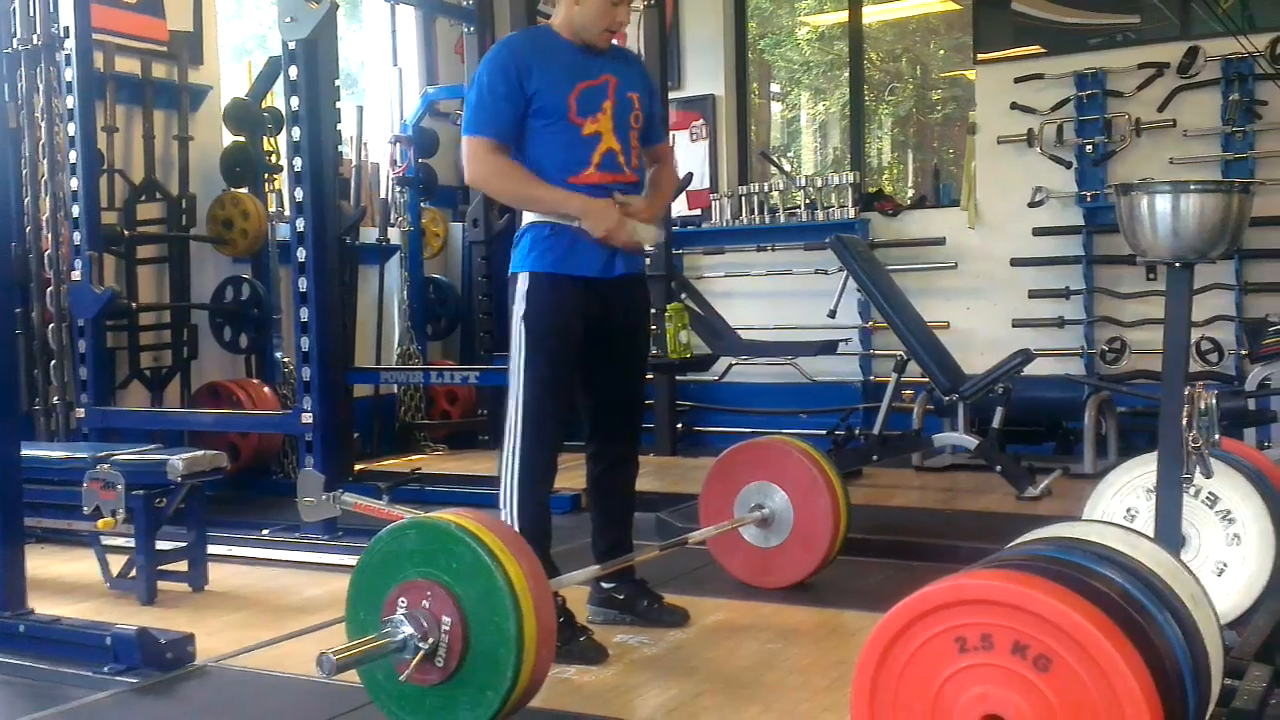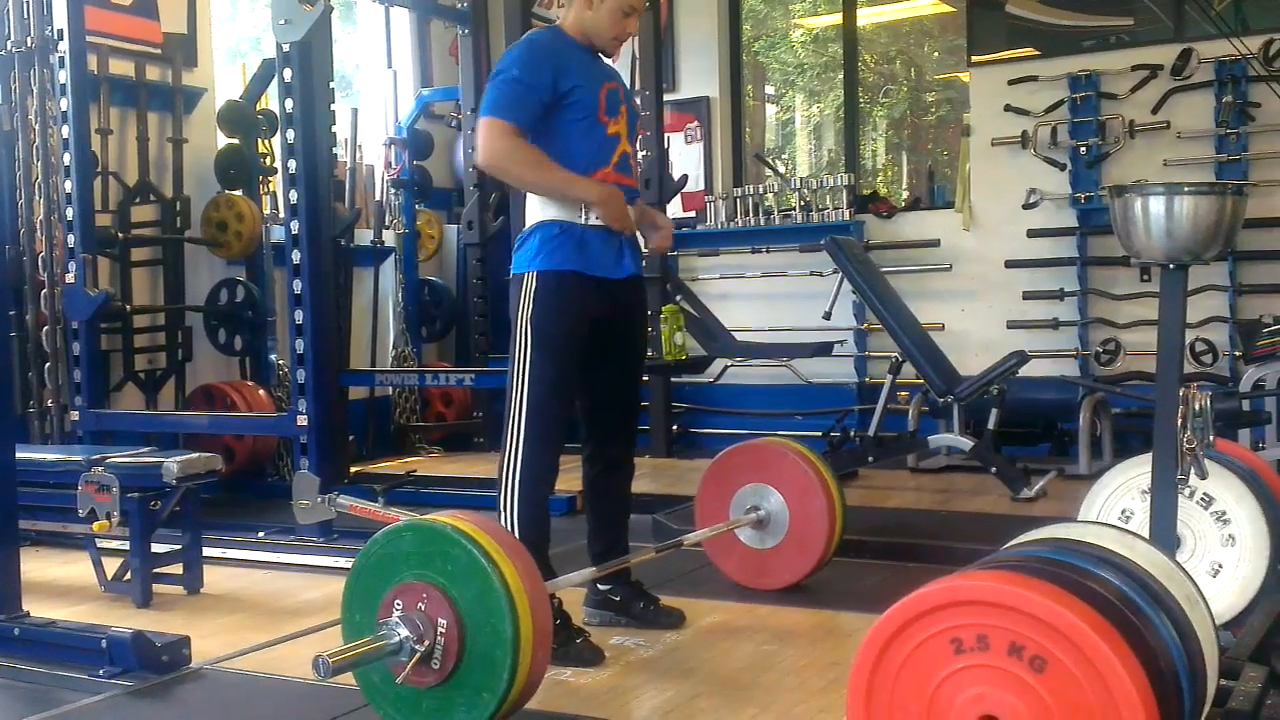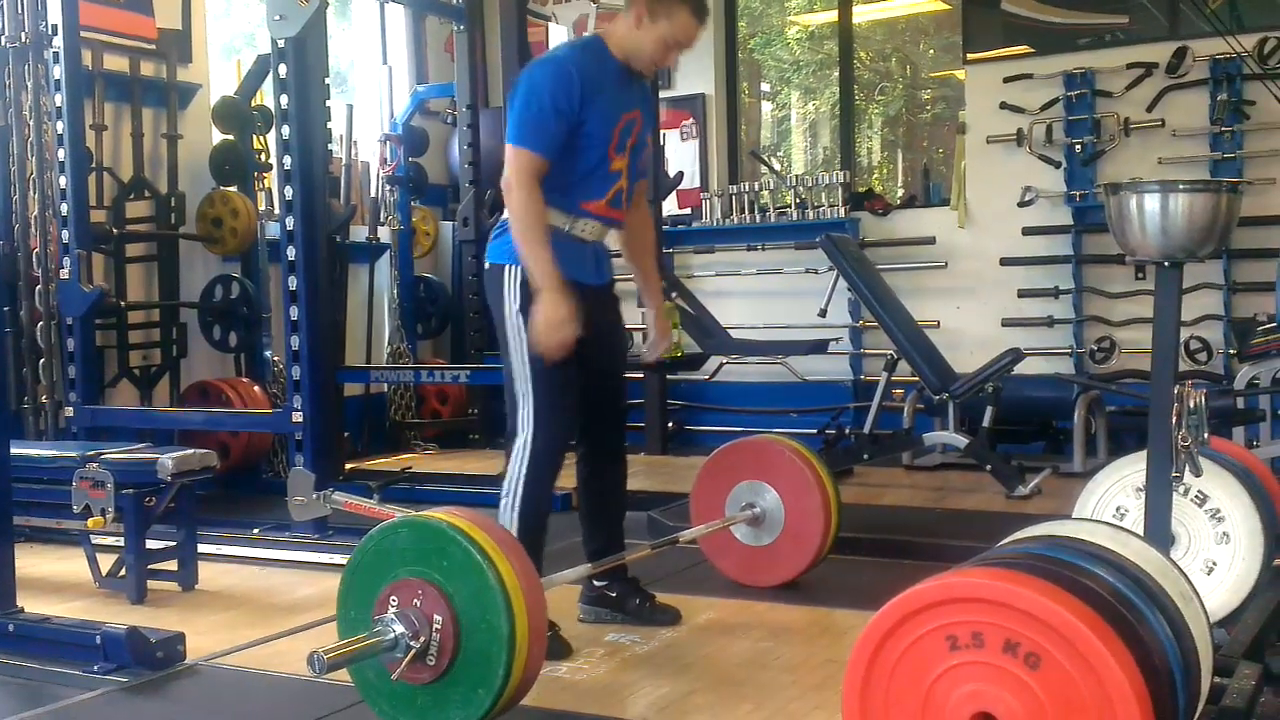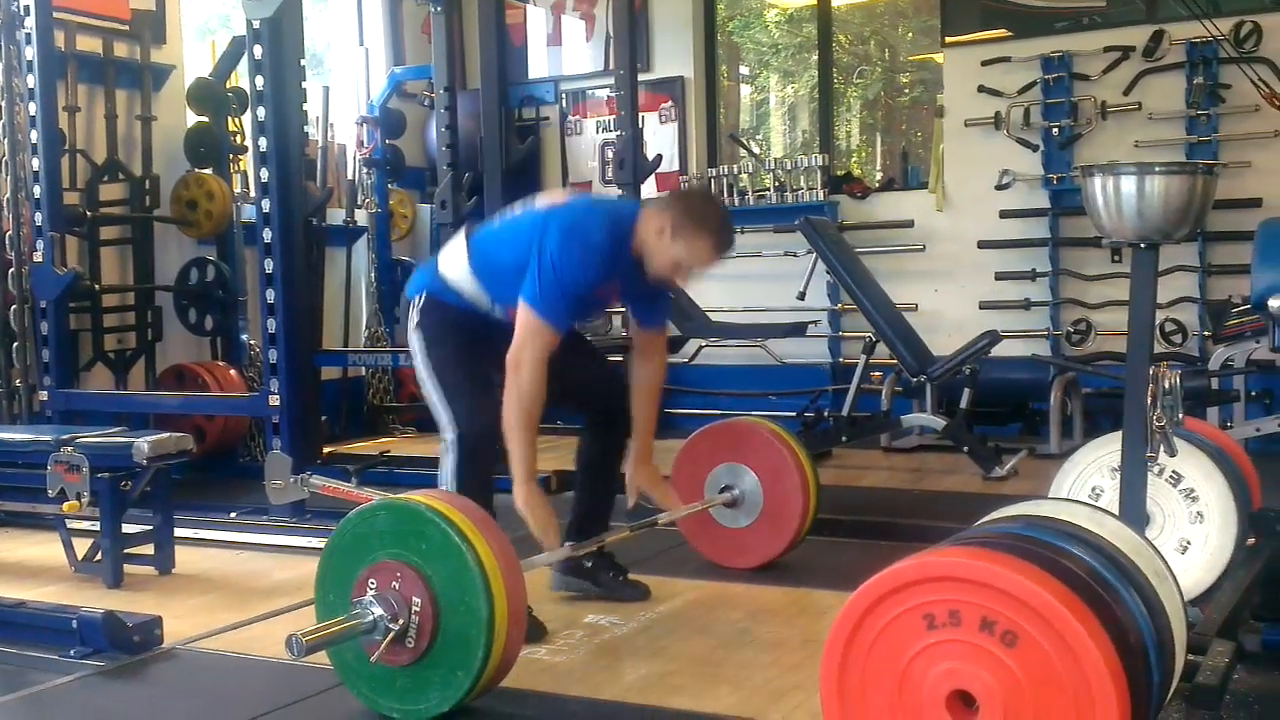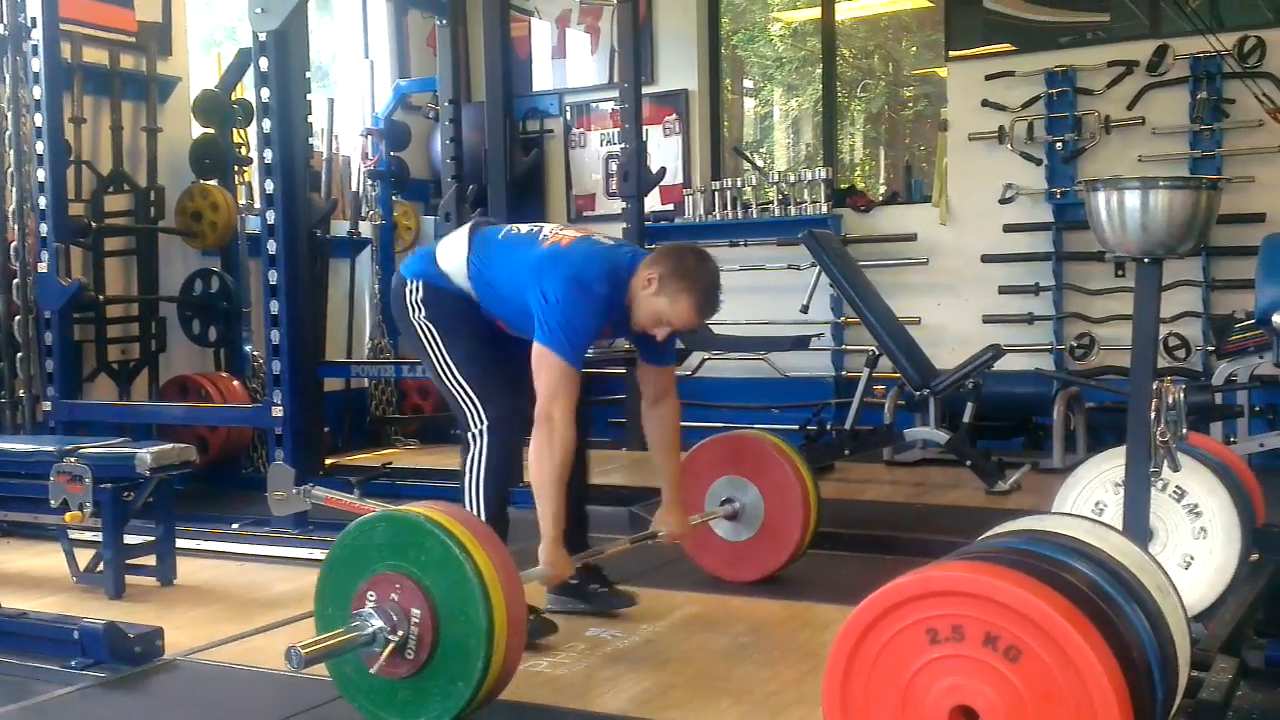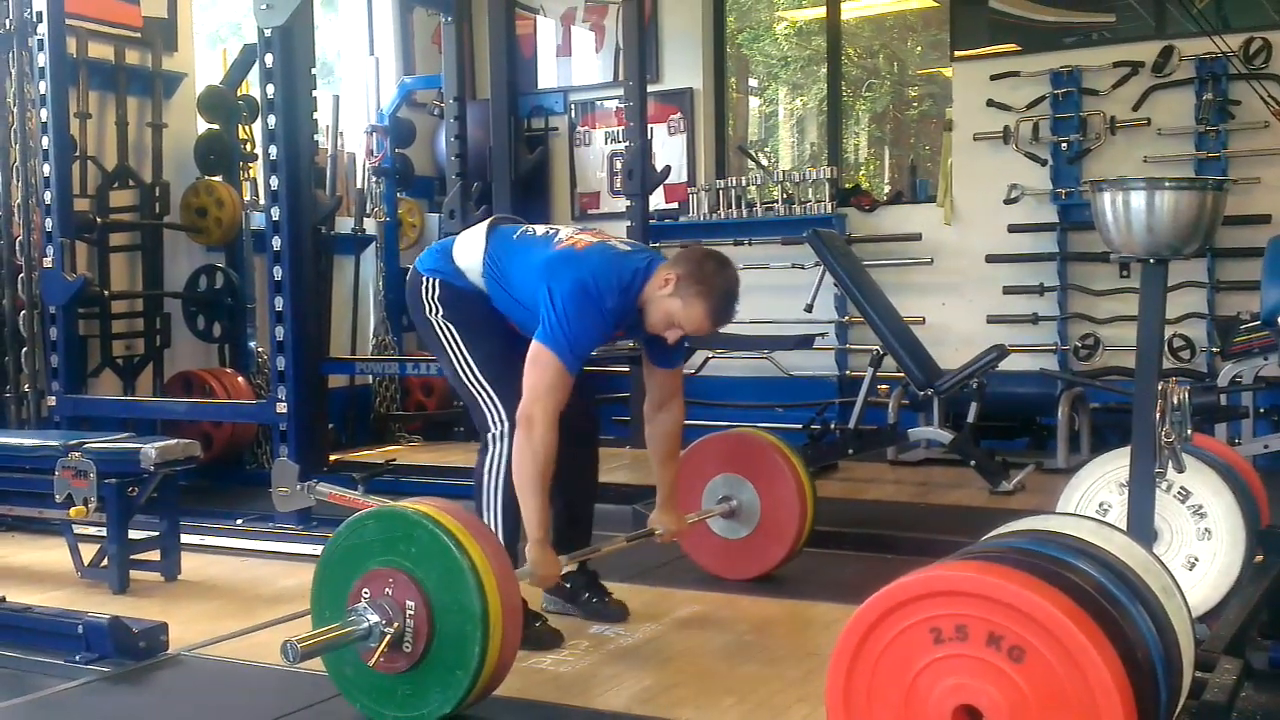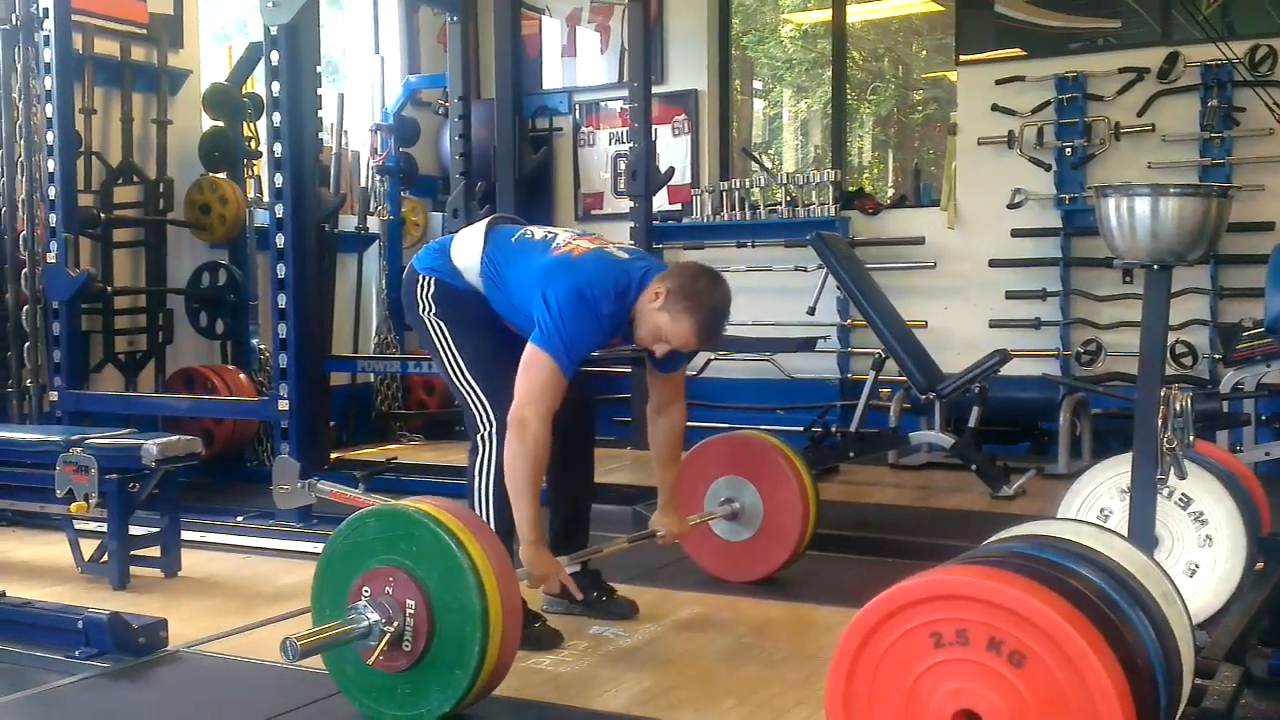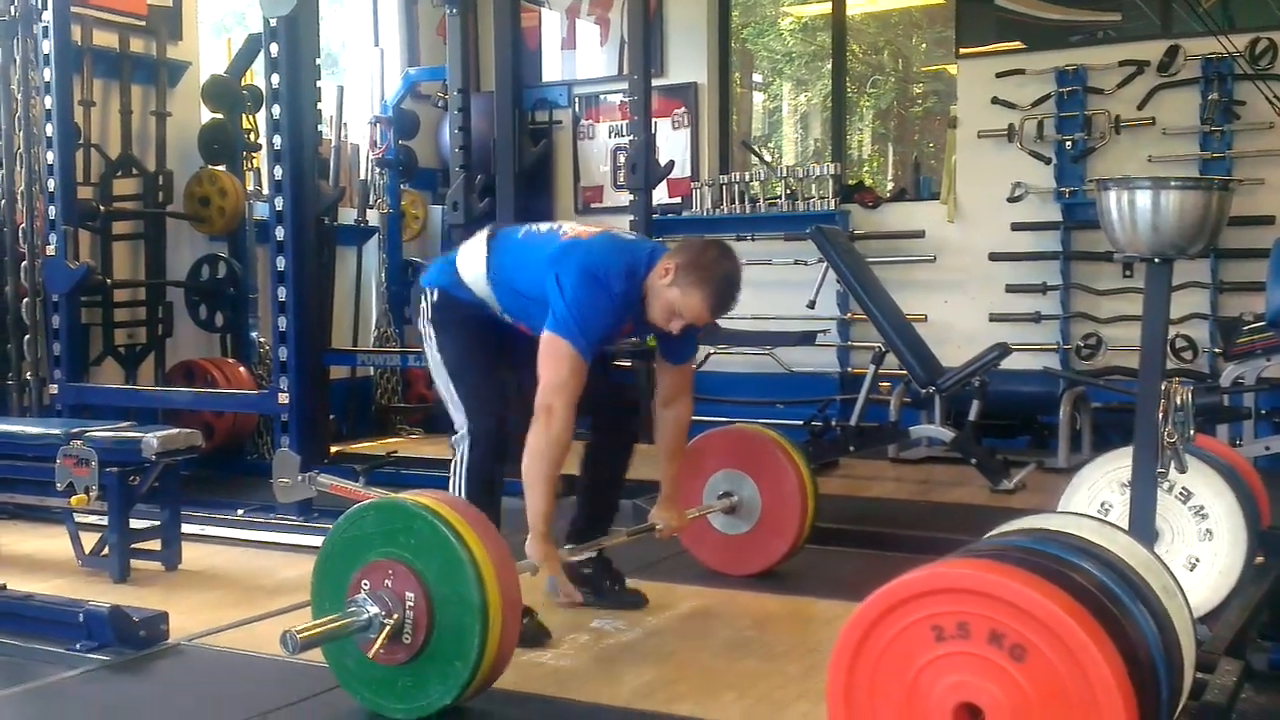
dt=0.5s
person 1, frame 1
left shoulder: (632, 71)
right shoulder: (517, 57)
left elbow: (661, 162)
right elbow: (480, 164)
left wrist: (649, 209)
right wrist: (583, 211)
left hip: (623, 272)
right hip: (551, 269)
left knee: (619, 431)
right knee: (535, 436)
left ankle: (615, 584)
person 1, frame 2
left shoulder: (609, 77)
right shoulder: (539, 56)
right elbow: (494, 148)
left wrist: (645, 215)
right wrist: (592, 195)
left hip: (620, 270)
right hip: (555, 267)
left knee: (614, 435)
right knee: (538, 438)
left ankle: (610, 585)
person 1, frame 3
left shoulder: (639, 91)
right shoulder: (563, 72)
left elbow: (633, 204)
right elbow: (519, 181)
left wrist: (654, 302)
right wrist: (548, 292)
left hip: (588, 272)
right hip: (530, 267)
left knee: (605, 430)
right knee: (542, 428)
left ankle: (606, 583)
person 1, frame 4
left shoulder: (648, 255)
right shoulder: (580, 238)
left elbow: (647, 356)
right elbow: (524, 364)
left wrist: (641, 459)
right wrist: (526, 486)
left hip: (511, 316)
right hip: (445, 305)
left knee: (608, 401)
right knee: (473, 429)
left ankle: (582, 556)
person 1, frame 5
left shoulder: (656, 295)
right shoulder: (578, 288)
left elbow: (660, 400)
right elbow: (552, 417)
left wrist: (670, 503)
right wrist: (549, 543)
left hip: (495, 301)
right hip: (436, 290)
left knee: (570, 424)
right knee: (495, 423)
left ankle: (573, 574)
person 1, frame 6
left shoulder: (668, 299)
right shoulder: (586, 291)
left elbow: (664, 404)
right elbow: (535, 417)
left wrist: (666, 503)
right wrist: (537, 543)
left hip: (506, 295)
right hip: (449, 285)
left knee: (579, 421)
right knee: (508, 423)
left ankle: (571, 576)
person 1, frame 7
left shoulder: (674, 307)
right shoulder: (582, 300)
left elbow: (667, 407)
right elbow: (526, 421)
left wrist: (667, 505)
right wrist: (532, 545)
left hip: (506, 292)
right hip: (446, 285)
left knee: (574, 418)
right knee: (498, 423)
left ankle: (571, 578)
person 1, frame 8
left shoulder: (681, 292)
right shoulder: (592, 281)
left elbow: (673, 400)
right elbow: (552, 409)
left wrist: (668, 499)
right wrist: (539, 538)
left hip: (520, 312)
right hip: (457, 301)
left knee: (618, 409)
right knee: (486, 429)
left ankle: (583, 560)
